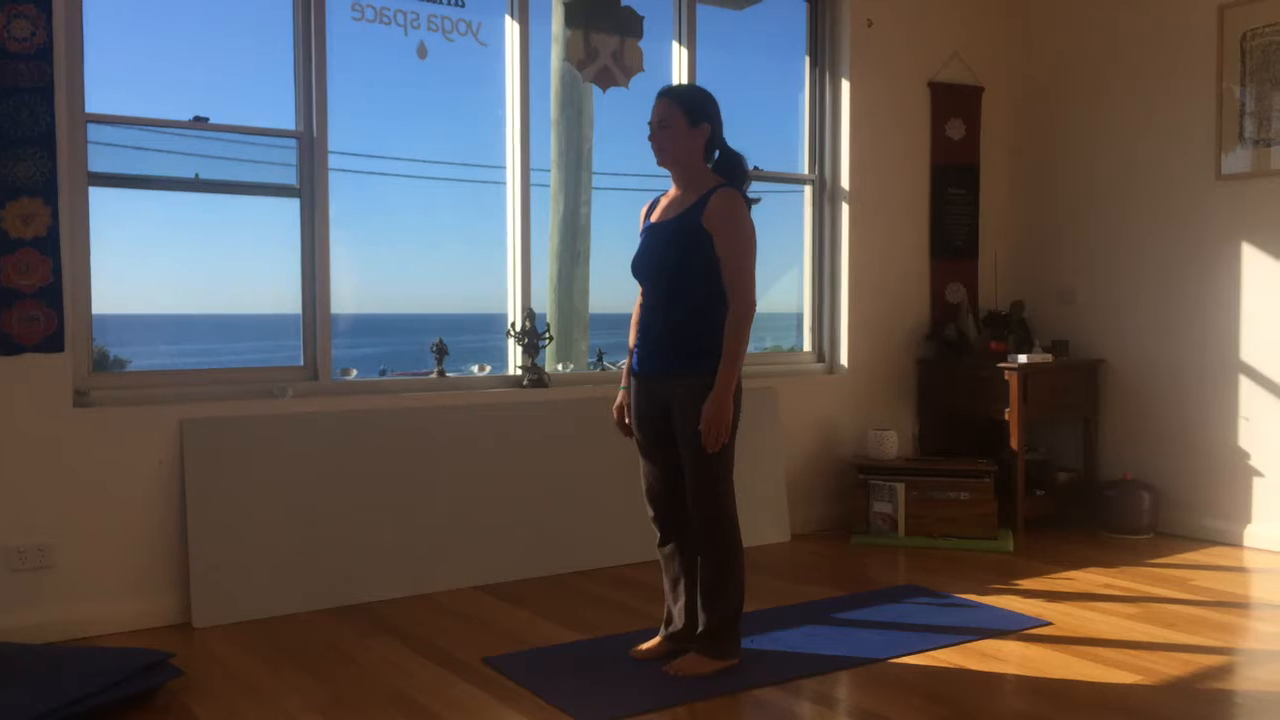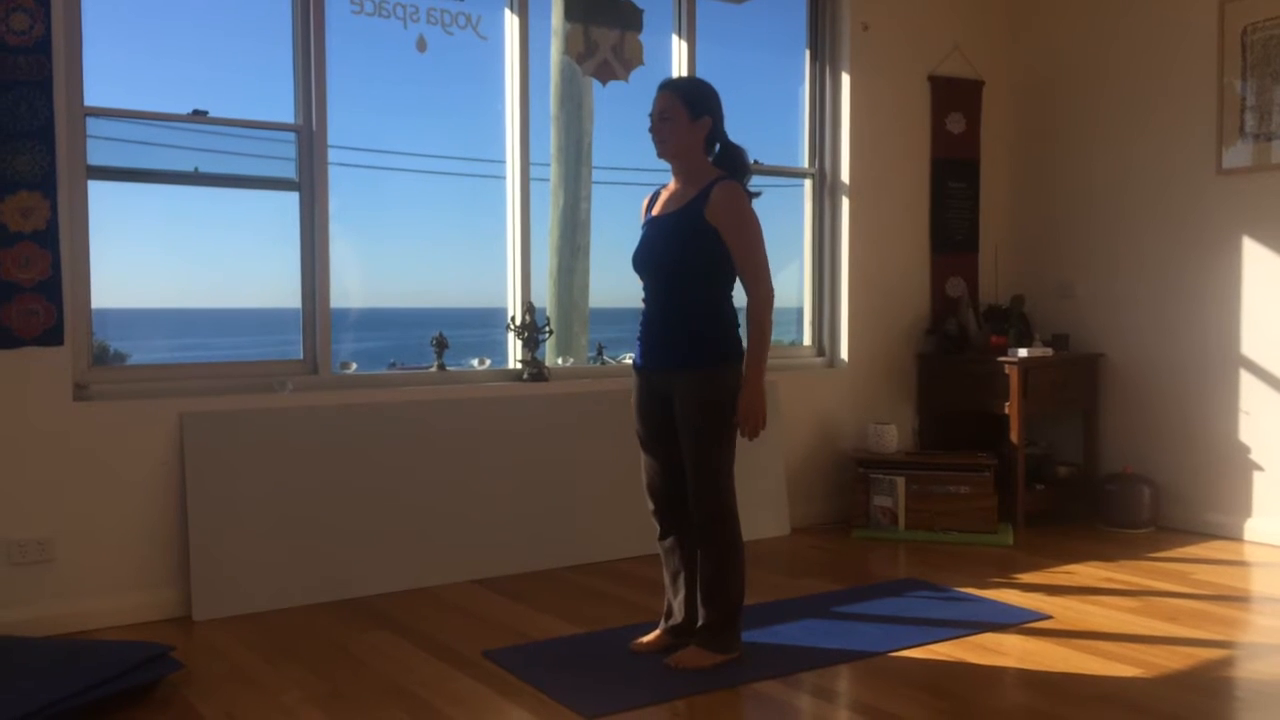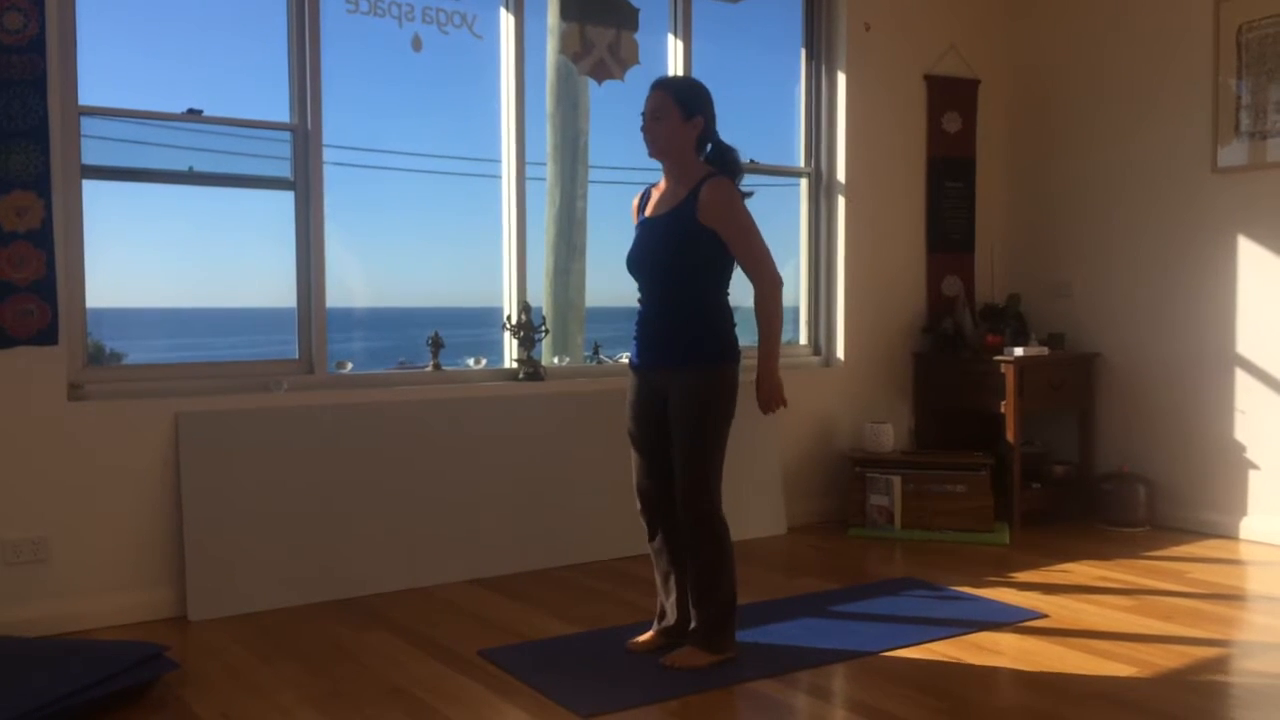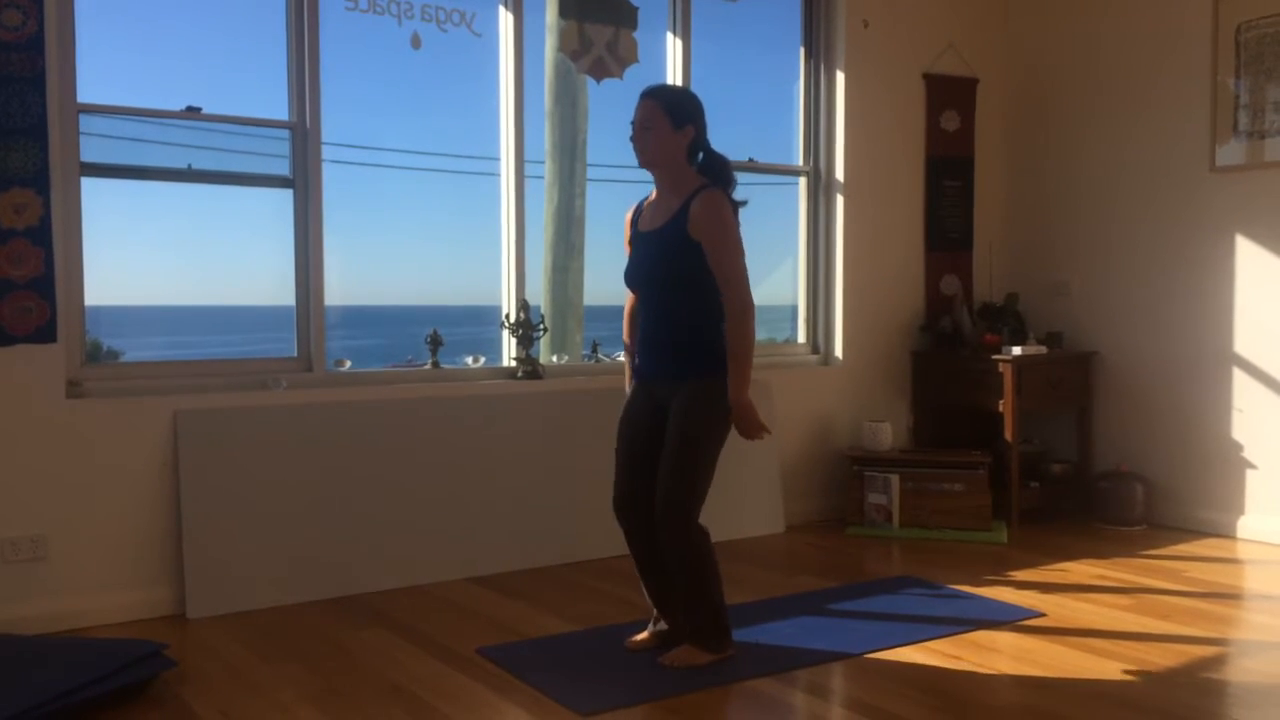
dt=0.7s
person 1, frame 1
left shoulder: (724, 204)
right shoulder: (654, 209)
left elbow: (742, 304)
left wrist: (724, 391)
right wrist: (627, 382)
left hip: (702, 378)
right hip: (652, 379)
left knee: (709, 509)
right knee: (667, 510)
left ankle: (719, 641)
right ankle: (679, 626)
person 1, frame 2
left shoulder: (725, 197)
right shoulder: (655, 201)
left elbow: (760, 293)
left wrist: (753, 383)
left hip: (707, 370)
right hip: (653, 370)
left knee: (710, 502)
right knee: (667, 502)
left ankle: (719, 634)
right ankle: (680, 620)
person 1, frame 3
left shoulder: (715, 194)
right shoulder: (644, 201)
left elbow: (768, 281)
left wrist: (768, 368)
left hip: (702, 368)
right hip: (648, 367)
left knee: (696, 501)
right knee: (654, 500)
left ankle: (712, 634)
right ankle: (672, 620)
person 1, frame 4
left shoulder: (709, 206)
right shoulder: (637, 216)
left elbow: (737, 304)
left wrist: (737, 393)
right wrist: (632, 380)
left hip: (704, 380)
right hip: (653, 382)
left knee: (673, 509)
right knee: (631, 504)
left ankle: (709, 634)
right ankle: (671, 620)
